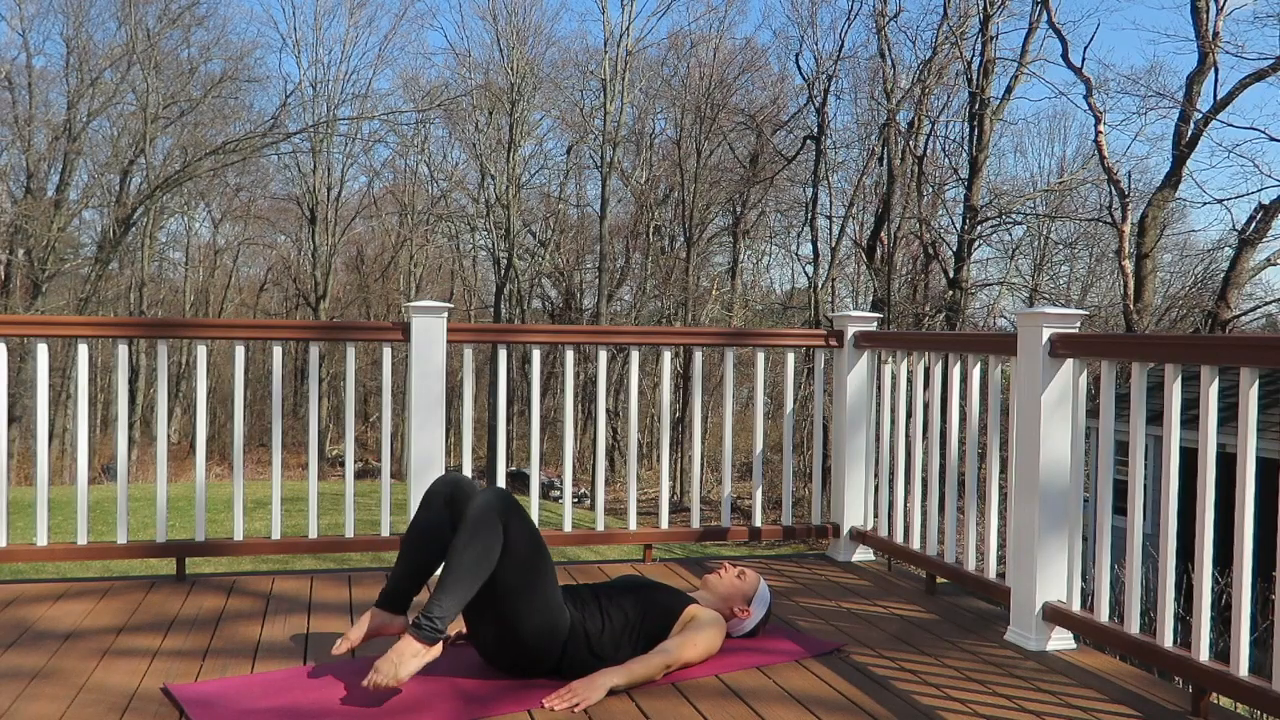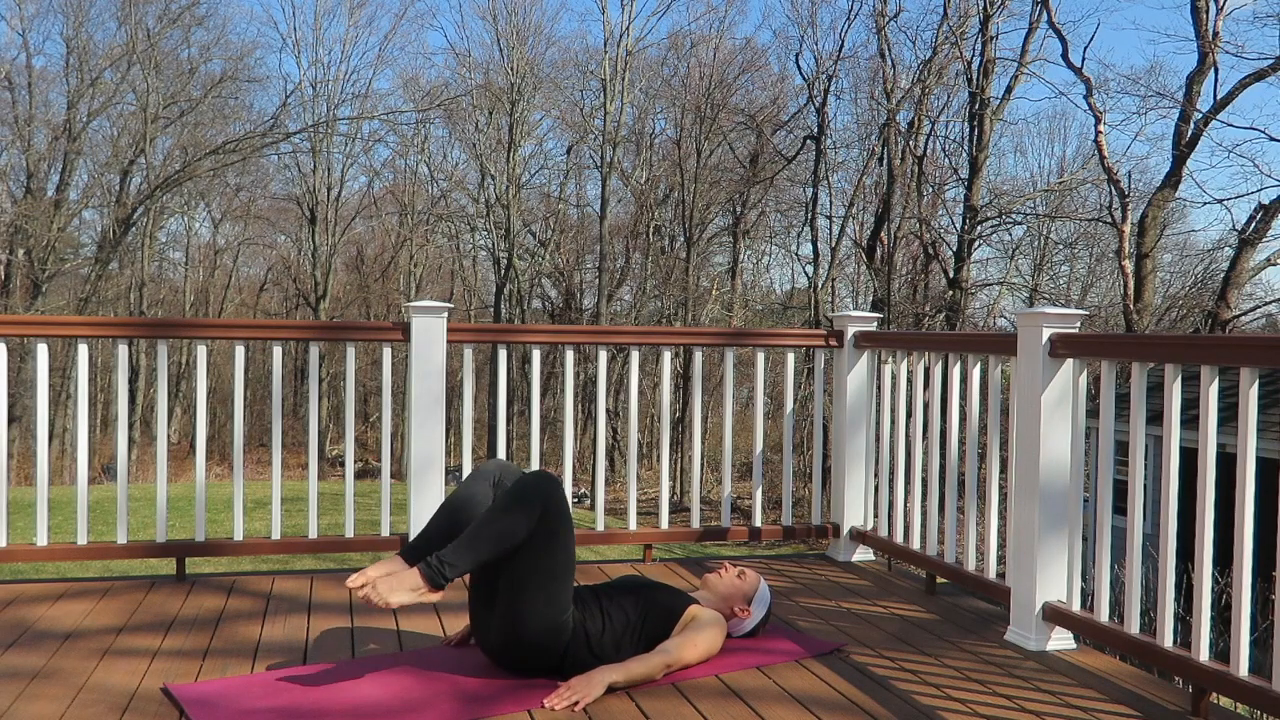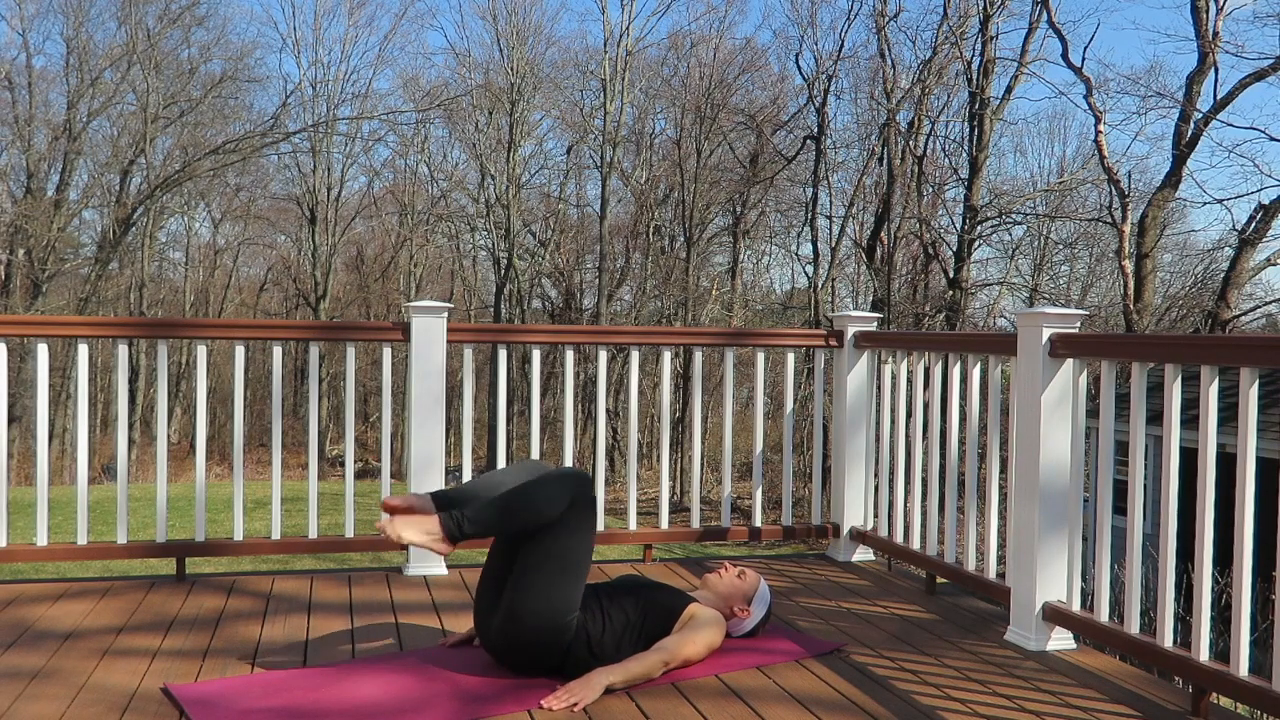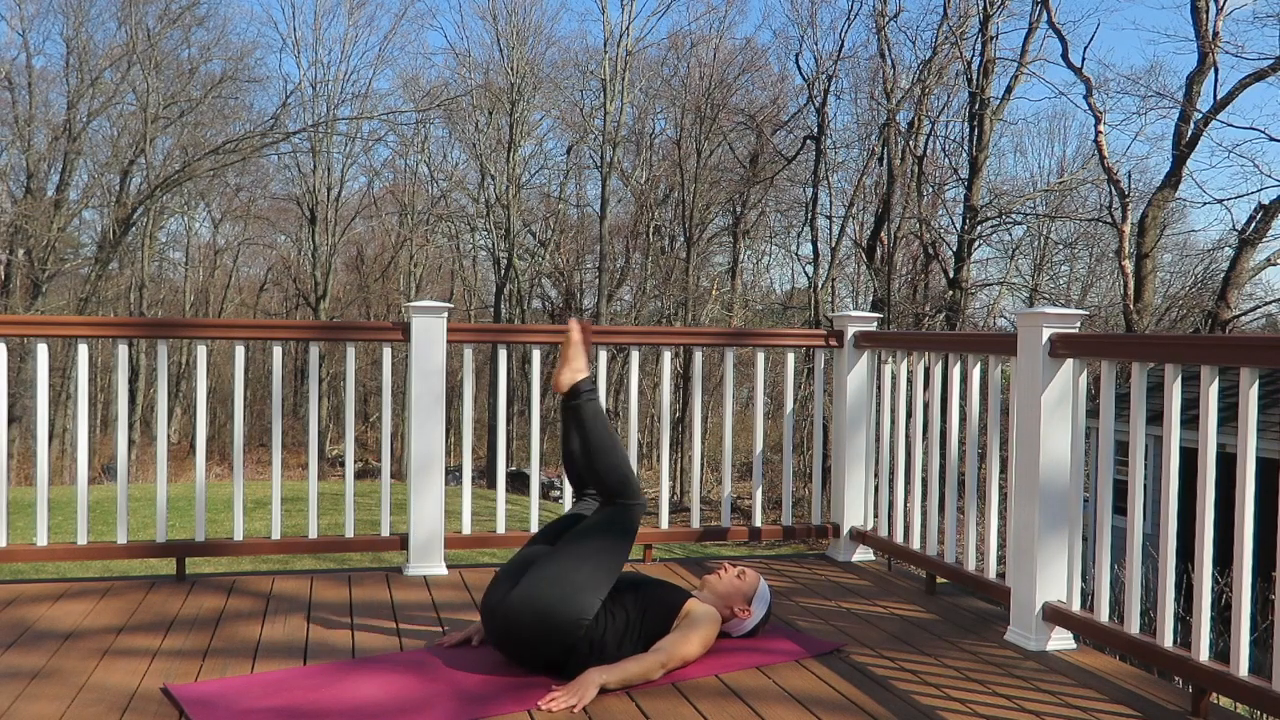
dt=0.3s
person 1, frame 1
left shoulder: (708, 624)
right shoulder: (658, 597)
left elbow: (665, 660)
left wrist: (606, 677)
right wrist: (477, 612)
left hip: (546, 639)
right hip: (510, 627)
left knee: (494, 503)
right knee: (452, 488)
left ankle: (425, 636)
right ankle: (389, 611)
person 1, frame 2
left shoulder: (709, 625)
right shoulder: (657, 598)
left elbow: (664, 659)
left wrist: (605, 675)
right wrist: (484, 620)
left hip: (543, 640)
right hip: (515, 627)
left knee: (542, 487)
right knee: (498, 474)
left ankle: (428, 577)
right ankle: (406, 562)
person 1, frame 3
left shoulder: (708, 623)
right shoulder: (664, 601)
left elbow: (663, 658)
left wrist: (602, 677)
right wrist: (489, 624)
left hip: (544, 638)
right hip: (514, 626)
left knee: (574, 484)
right knee: (533, 475)
left ankle: (448, 526)
right ankle: (436, 510)
person 1, frame 4
left shoulder: (704, 621)
right shoulder: (664, 602)
left elbow: (659, 662)
left wrist: (597, 677)
left hip: (543, 627)
right hip: (522, 621)
